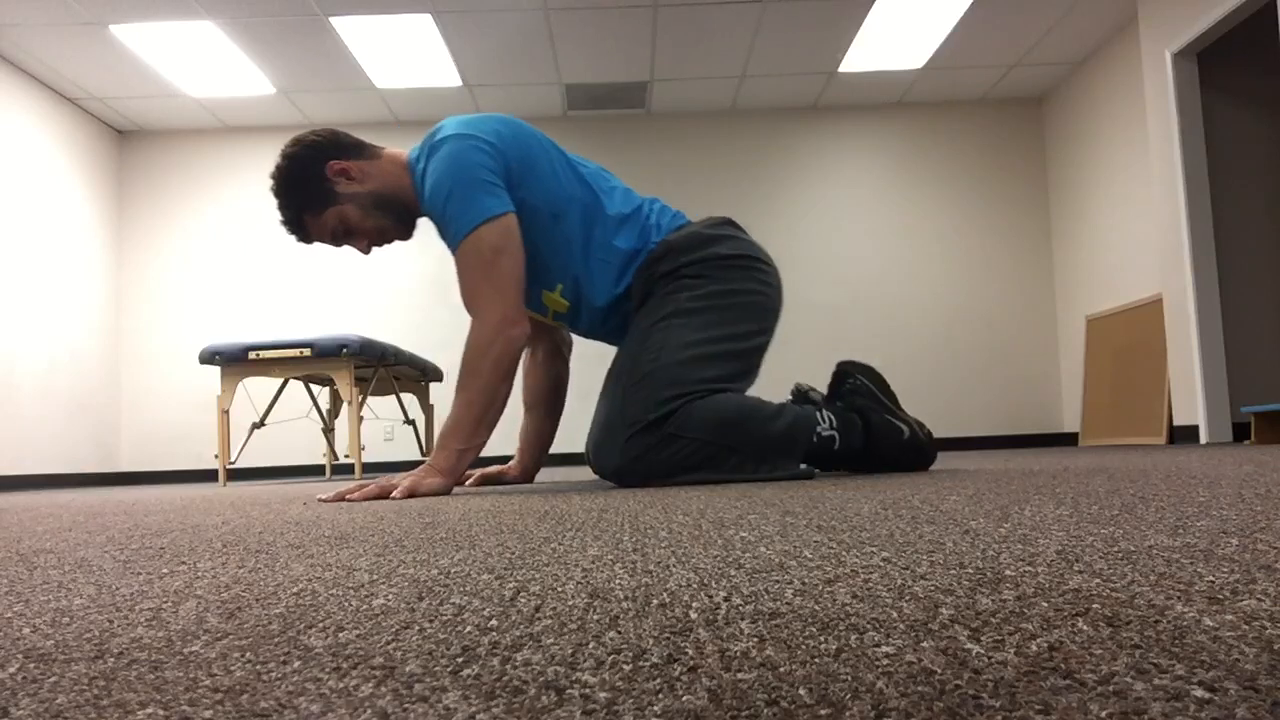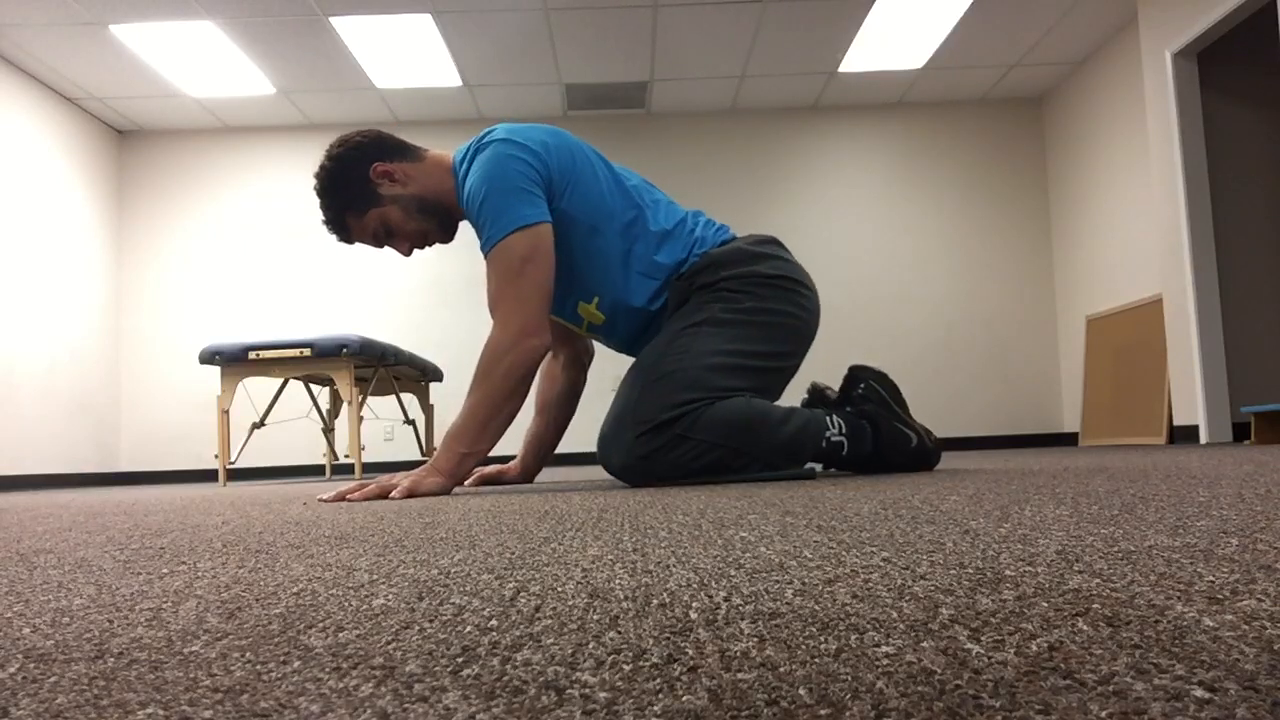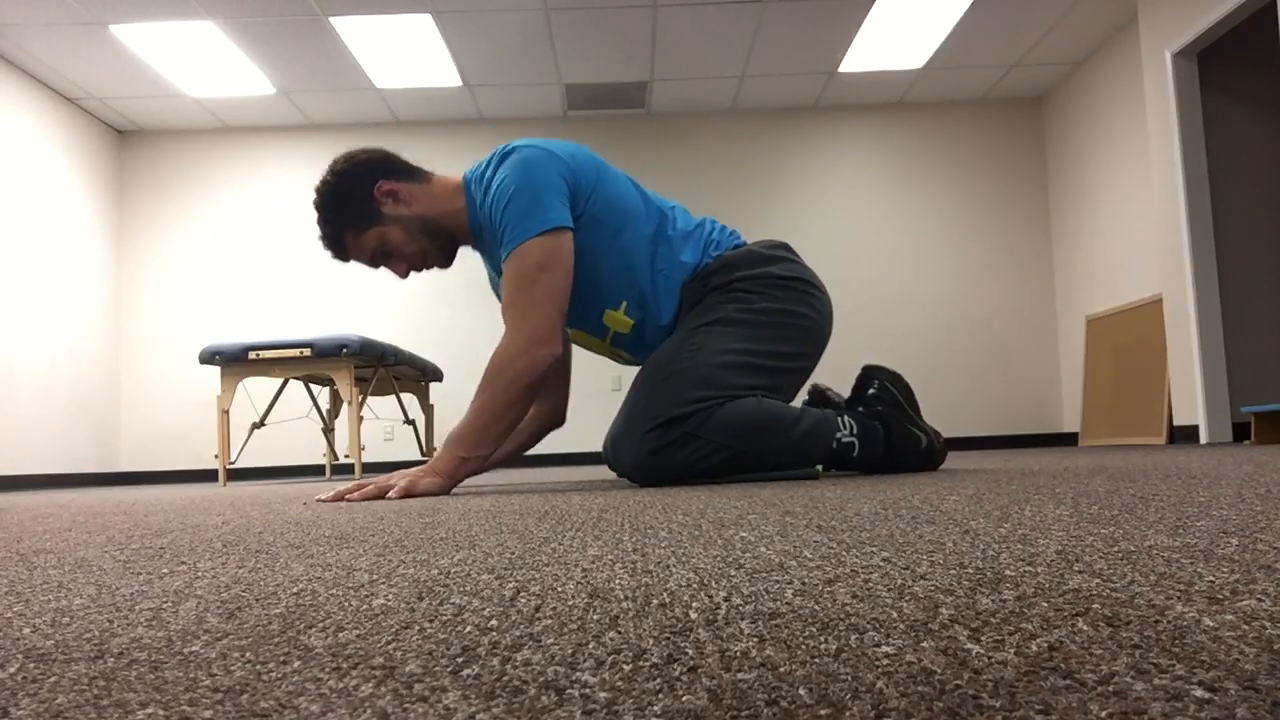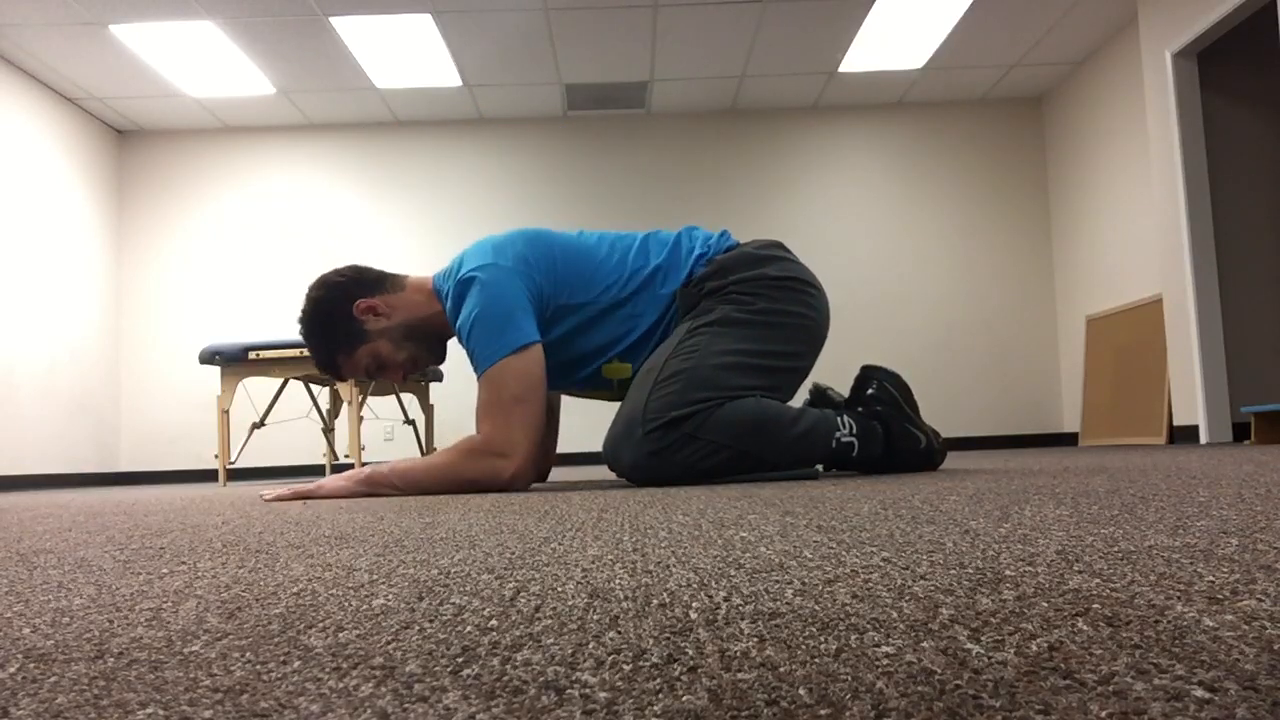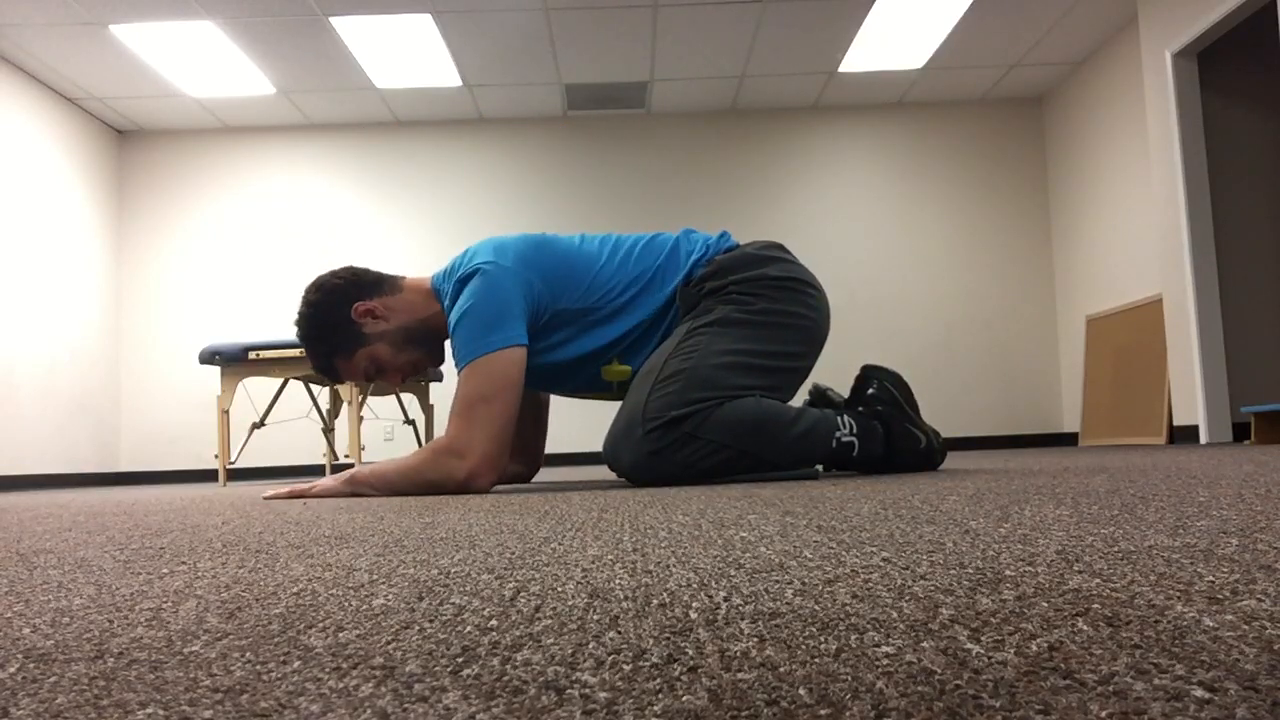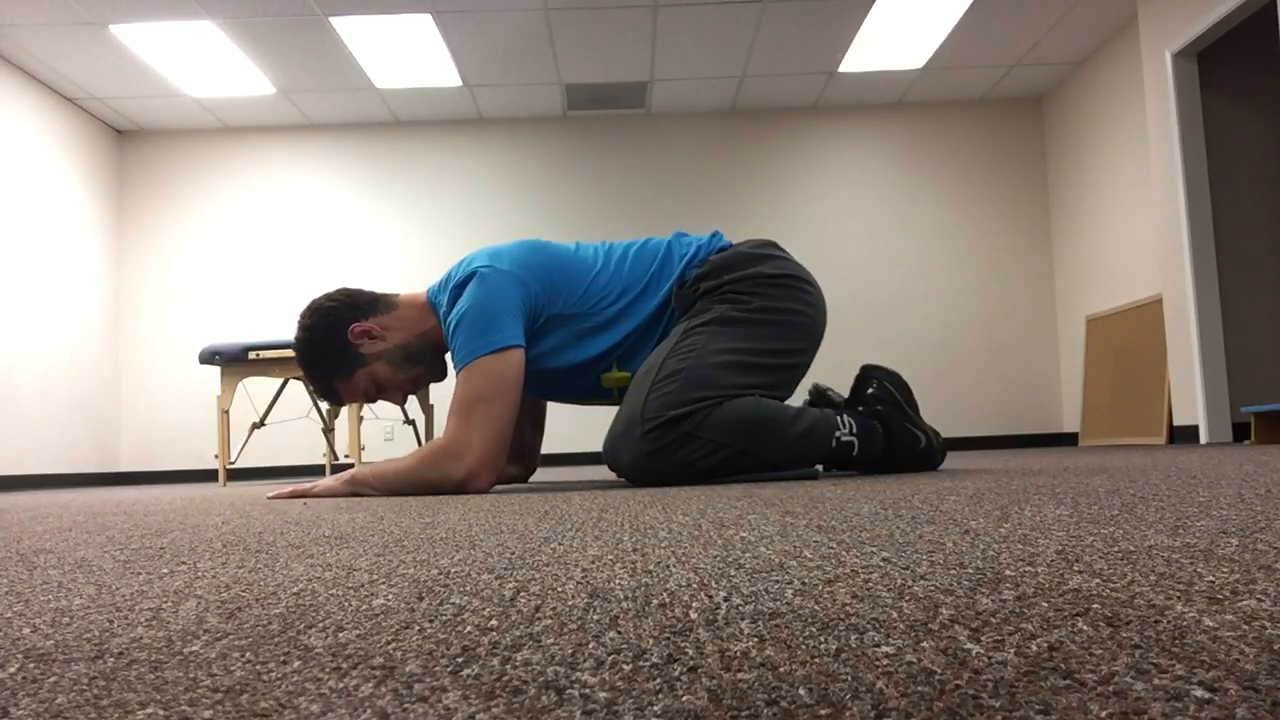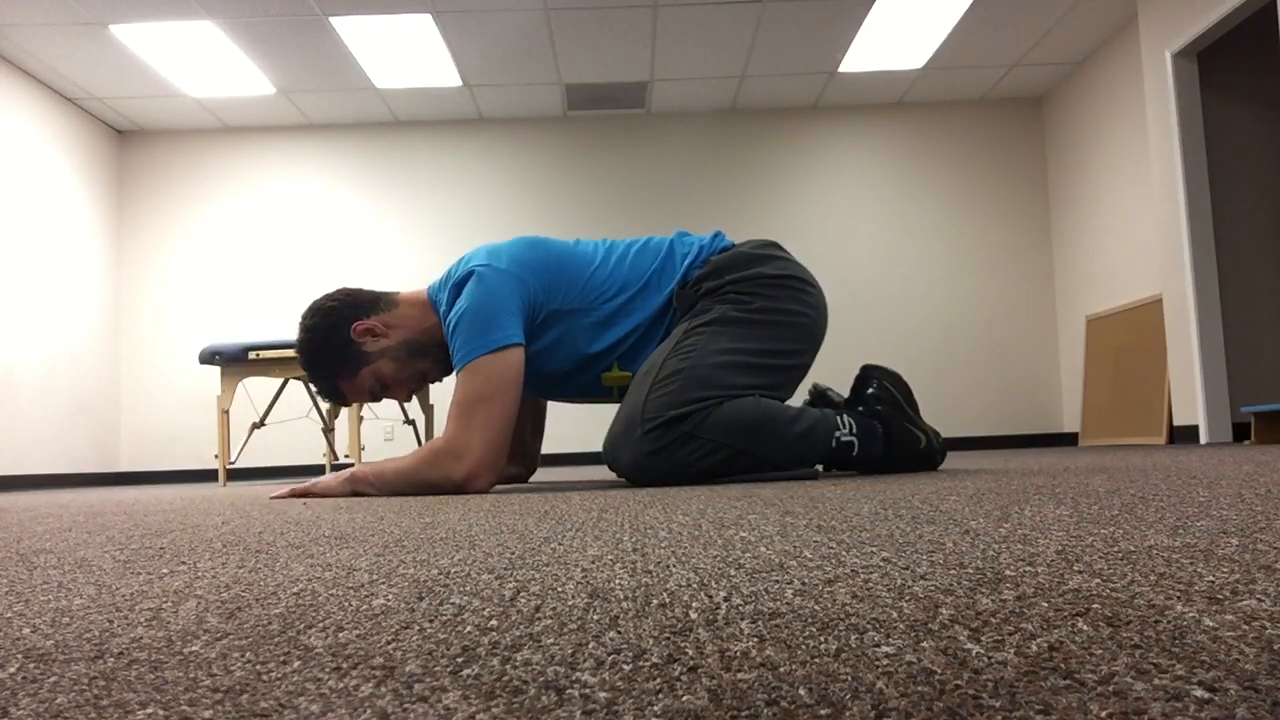
dt=0.7s
person 1, frame 1
left shoulder: (454, 158)
right shoulder: (456, 180)
left elbow: (501, 327)
right elbow: (545, 340)
left wrist: (443, 466)
right wrist: (526, 462)
left hip: (709, 277)
right hip: (688, 287)
left knee: (633, 447)
right knee: (620, 452)
left ankle: (847, 426)
right ankle: (821, 420)
person 1, frame 2
left shoulder: (496, 163)
right shoulder: (501, 187)
left elbow: (522, 337)
right elbow: (567, 350)
left wrist: (445, 466)
right wrist: (526, 465)
left hip: (746, 290)
right hip: (733, 297)
left knee: (639, 447)
right knee: (638, 448)
left ankle: (854, 431)
right ankle: (827, 417)
person 1, frame 3
left shoulder: (516, 177)
right shoulder: (498, 247)
left elbow: (536, 346)
right elbow: (545, 403)
left wrist: (443, 468)
right wrist: (444, 463)
left hip: (761, 293)
right hip: (724, 309)
left knee: (651, 447)
right knee: (635, 452)
left ankle: (864, 429)
right ankle: (840, 418)
person 1, frame 4
left shoulder: (486, 285)
right shoulder: (499, 302)
left elbow: (509, 459)
right elbow: (533, 460)
left wrist: (364, 480)
right wrist: (387, 481)
left hip: (757, 291)
right hip: (744, 300)
left knee: (650, 447)
right knee: (633, 455)
left ankle: (864, 431)
right ankle: (834, 413)
person 1, frame 5
left shoulder: (484, 285)
right shoulder: (491, 301)
left elbow: (472, 462)
right elbow: (520, 459)
left wrist: (351, 479)
right wrist: (382, 475)
left hip: (759, 292)
right hip: (746, 299)
left knee: (650, 445)
right knee: (634, 454)
left ankle: (866, 430)
right ankle: (836, 413)
person 1, frame 6
left shoulder: (480, 295)
right shoulder: (491, 314)
left elbow: (470, 465)
right elbow: (516, 460)
left wrist: (351, 479)
right wrist: (382, 475)
left hip: (755, 291)
right hip: (743, 298)
left knee: (646, 445)
right knee: (640, 451)
left ankle: (865, 431)
right ankle: (832, 415)
person 1, frame 7
left shoulder: (479, 292)
right shoulder: (494, 312)
left elbow: (471, 464)
right elbow: (517, 460)
left wrist: (352, 478)
right wrist: (384, 474)
left hip: (756, 291)
right hip: (742, 298)
left knee: (646, 446)
right knee: (641, 450)
left ankle: (866, 430)
right ankle: (829, 416)
